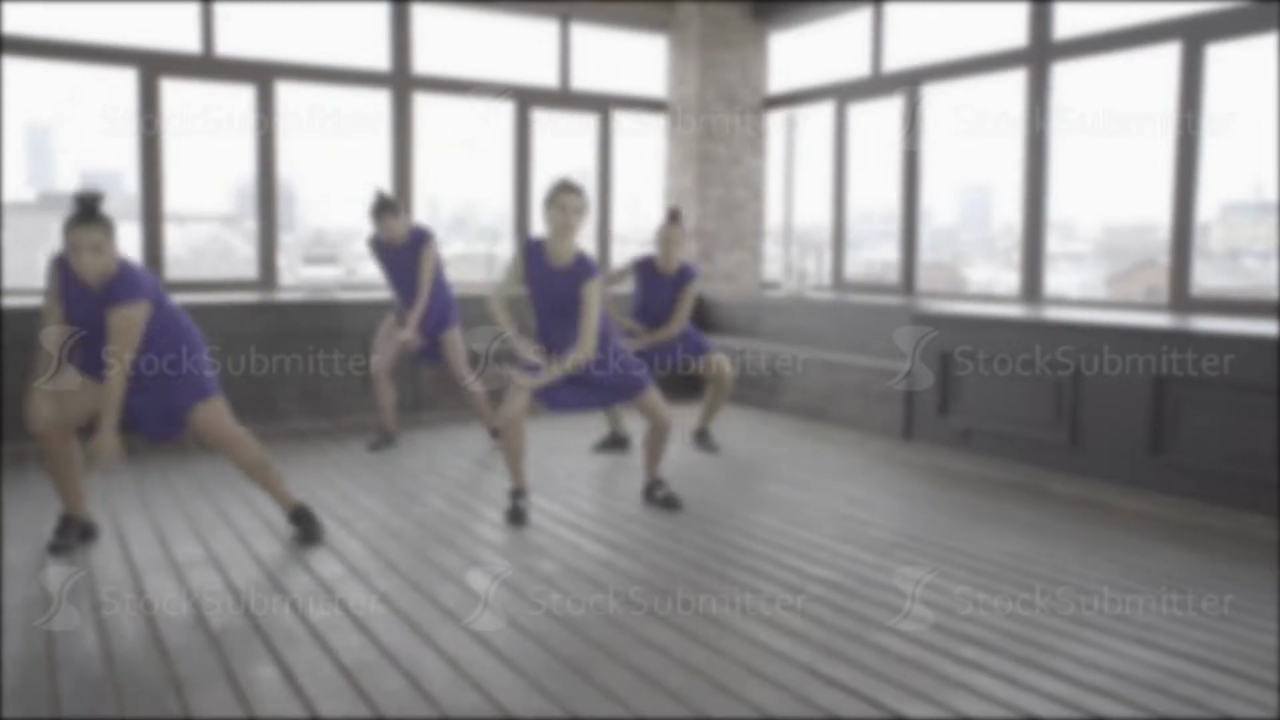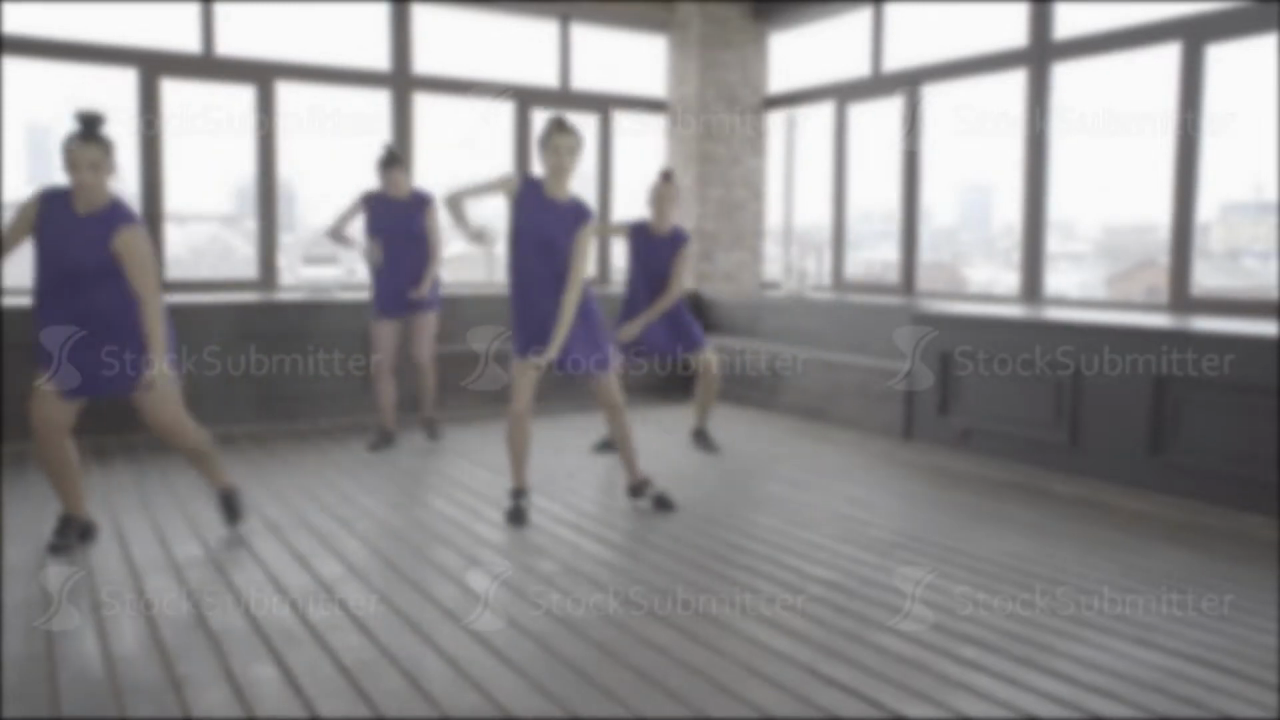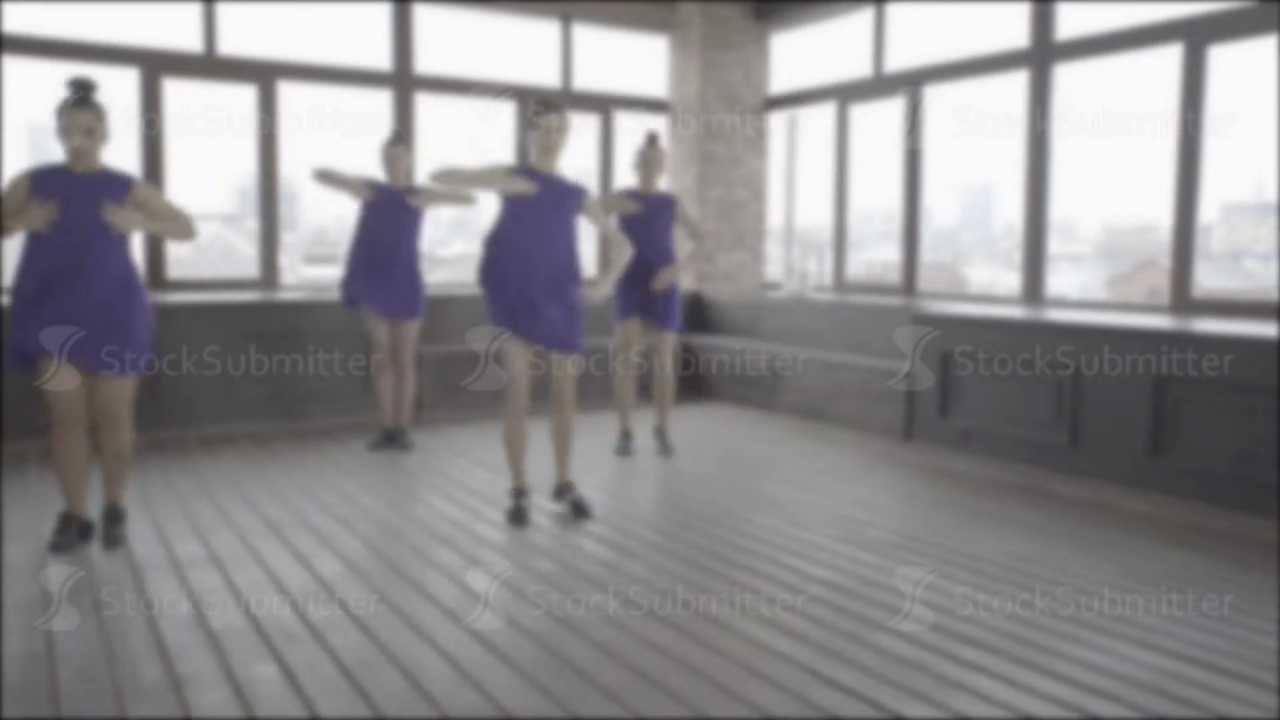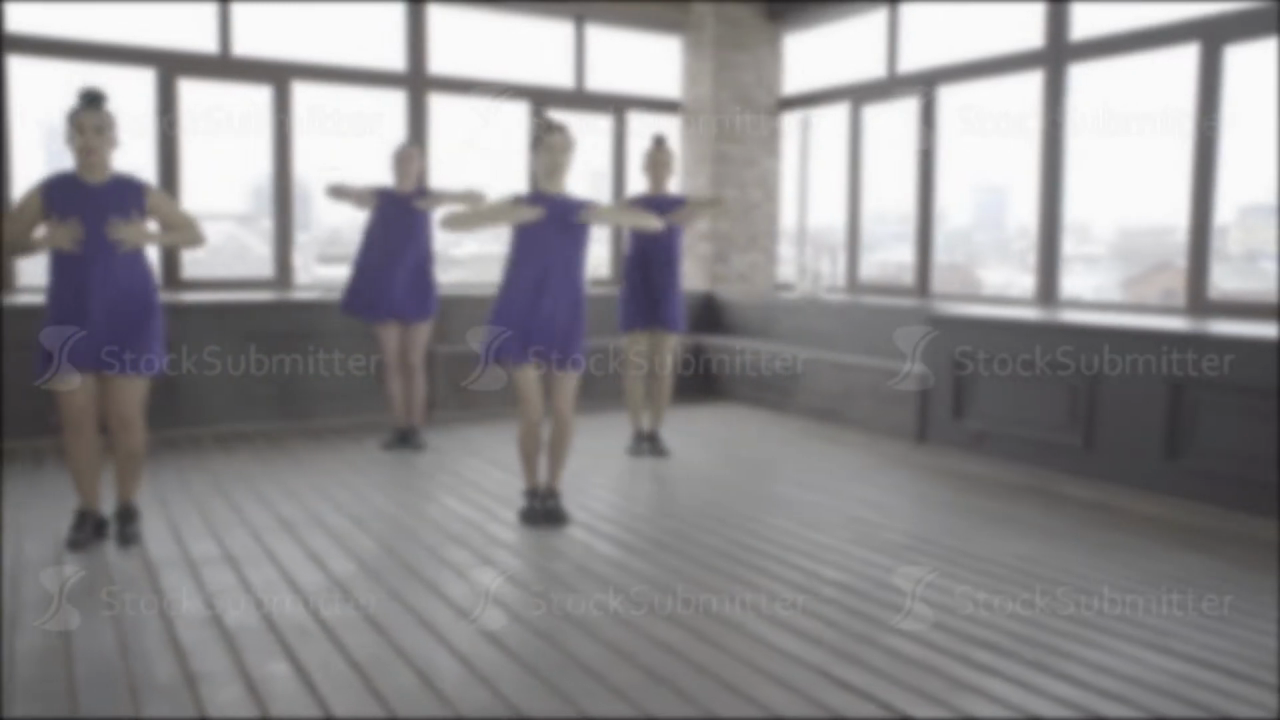
dt=0.2s
person 1, frame 1
left shoulder: (129, 296)
right shoulder: (61, 266)
left elbow: (118, 369)
right elbow: (53, 325)
left wrist: (107, 430)
right wrist: (43, 378)
left hip: (172, 361)
right hip: (104, 359)
left knee: (226, 437)
right knee: (45, 419)
left ankle: (293, 509)
right ankle: (76, 519)
person 1, frame 2
left shoulder: (124, 226)
right shoulder: (43, 204)
left elbow: (150, 294)
left wrist: (160, 357)
left hip: (128, 337)
right hip: (71, 338)
left knee: (172, 425)
right knee: (47, 427)
left ankle: (223, 485)
right ankle: (76, 519)
person 1, frame 3
left shoulder: (126, 188)
left elbow: (188, 228)
left wrist: (140, 222)
left hip: (114, 318)
right hip: (56, 320)
left knee: (112, 418)
right knee: (66, 416)
left ankle: (115, 508)
right ankle: (76, 514)
person 1, frame 4
left shoulder: (138, 192)
right shoulder: (49, 192)
left elbow: (195, 235)
left wrist: (147, 238)
right wrist: (45, 241)
left hip: (130, 319)
right hip: (73, 320)
left knee: (126, 419)
right knee: (76, 418)
left ankle: (127, 508)
right ankle: (89, 512)
person 2, frame 1
left shoulder: (589, 274)
right shoulder: (528, 251)
left elbow: (586, 347)
right elbow: (496, 299)
left wrist: (543, 379)
right wrist: (519, 343)
left hip: (596, 348)
right hip: (546, 348)
left knee: (661, 417)
right knee: (509, 414)
left ankle: (653, 483)
right ankle: (519, 493)
person 2, frame 2
left shoulder: (583, 217)
right shoulder: (519, 186)
left elbow: (575, 284)
right elbow: (453, 198)
left wrist: (556, 344)
right wrist: (467, 227)
left hip: (577, 316)
right hip: (530, 316)
left knee: (612, 400)
right knee: (520, 407)
left ankle: (636, 479)
right ankle: (519, 491)
person 2, frame 3
left shoulder: (576, 195)
right shoulder: (510, 175)
left elbow: (623, 244)
right elbow: (438, 179)
left wrist: (607, 281)
right wrist: (499, 184)
left hip: (562, 301)
right hip: (514, 301)
left knee: (564, 396)
right knee: (518, 397)
left ankle: (564, 483)
right ankle: (519, 492)
person 2, frame 4
left shoulder: (585, 210)
right shoulder: (517, 205)
left elbow: (656, 223)
right elbow: (449, 222)
left wrist: (613, 217)
right wrist: (510, 217)
left hip: (567, 320)
right hip: (523, 322)
left knee: (563, 415)
right knee: (532, 416)
left ankle: (552, 491)
right ankle: (532, 491)
person 3, frame 1
left shoulder: (425, 238)
right shoulder: (377, 243)
left elbow: (425, 288)
right elbow: (397, 285)
left wrist: (409, 327)
right wrist: (409, 325)
left hip: (438, 311)
right hip: (407, 310)
left knee: (462, 375)
right knee: (379, 367)
left ankle: (494, 427)
right ankle: (387, 431)
person 3, frame 2
left shoulder: (425, 202)
right shoulder: (370, 199)
left elbow: (436, 249)
right elbow: (333, 232)
left wrist: (428, 283)
right wrist: (361, 247)
left hip: (421, 292)
right hip: (389, 293)
left knee: (422, 359)
right knee: (382, 363)
left ankle: (428, 415)
right ankle: (387, 429)
person 3, frame 3
left shoulder: (420, 195)
right shoulder: (371, 190)
left elbow: (469, 199)
right elbow: (320, 174)
left wrist: (430, 199)
right wrist: (354, 188)
left hip: (405, 286)
right hip: (372, 286)
left knee: (405, 361)
right knee: (382, 357)
left ankle: (402, 429)
right ankle: (387, 428)
person 3, frame 4
left shoulder: (427, 197)
right shoulder: (379, 196)
left elbow: (479, 198)
right elbow: (332, 191)
left wrist: (441, 201)
right wrist: (359, 200)
left hip: (417, 290)
right hip: (384, 290)
left knee: (414, 362)
right knee: (392, 361)
left ankle: (415, 429)
right ankle: (400, 428)
person 4, frame 1
left shoulder: (689, 276)
right shoulder: (640, 266)
left elbow: (675, 326)
left wrist: (637, 342)
right wrist: (624, 322)
left hip: (677, 337)
right hip: (642, 334)
left knee: (724, 371)
left ankle: (702, 430)
right ankle: (617, 434)
person 4, frame 2
left shoulder: (681, 240)
right shoulder: (634, 229)
left elbow: (674, 291)
left wrist: (640, 322)
left hip: (671, 313)
right hip: (635, 312)
left knee: (709, 368)
left ankle: (700, 429)
person 4, frame 3
left shoulder: (671, 203)
right shoulder: (623, 197)
left elbow: (701, 240)
left wrist: (678, 266)
right wrist: (613, 206)
left hip: (662, 288)
right hip: (631, 288)
left knee: (662, 361)
right knee: (626, 357)
left ankle: (661, 427)
right ankle: (625, 432)
person 4, frame 4
left shoulder: (681, 204)
right shoulder: (632, 204)
left elbow: (722, 204)
left wrist: (689, 216)
left hip: (667, 291)
right hip: (636, 290)
left knee: (663, 365)
right knee: (635, 363)
left ankle: (654, 433)
right ankle: (637, 433)
